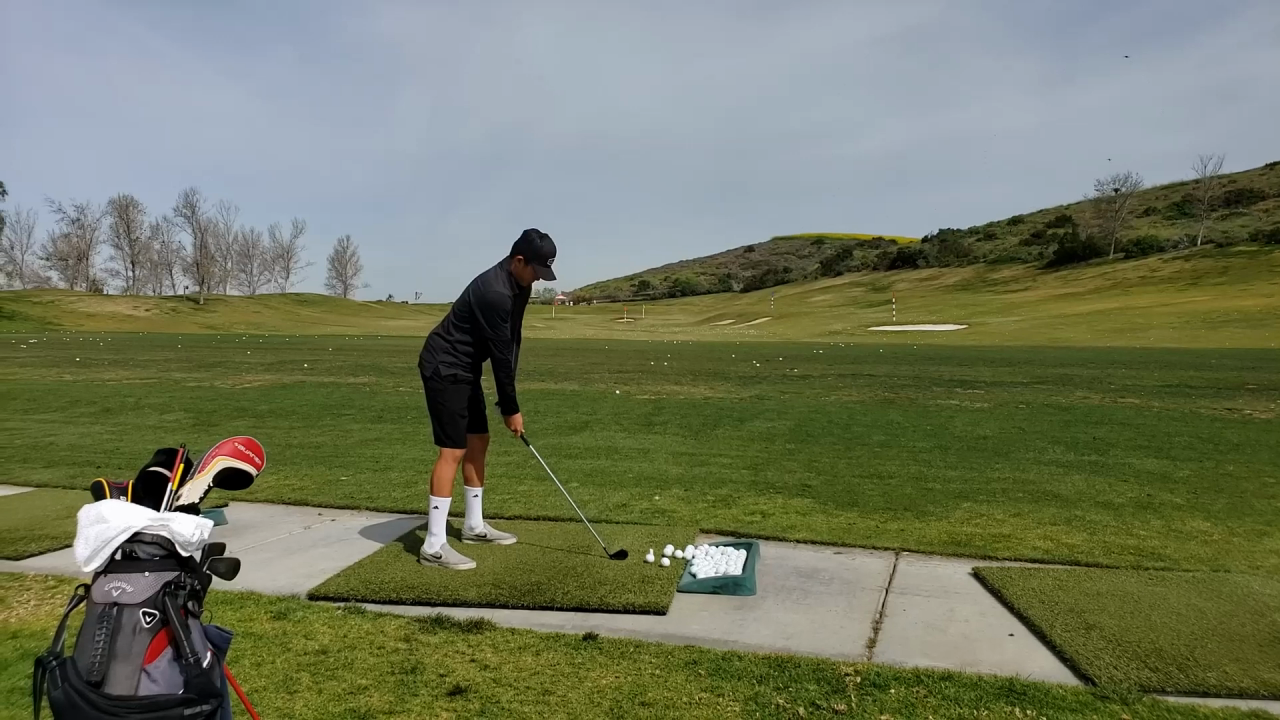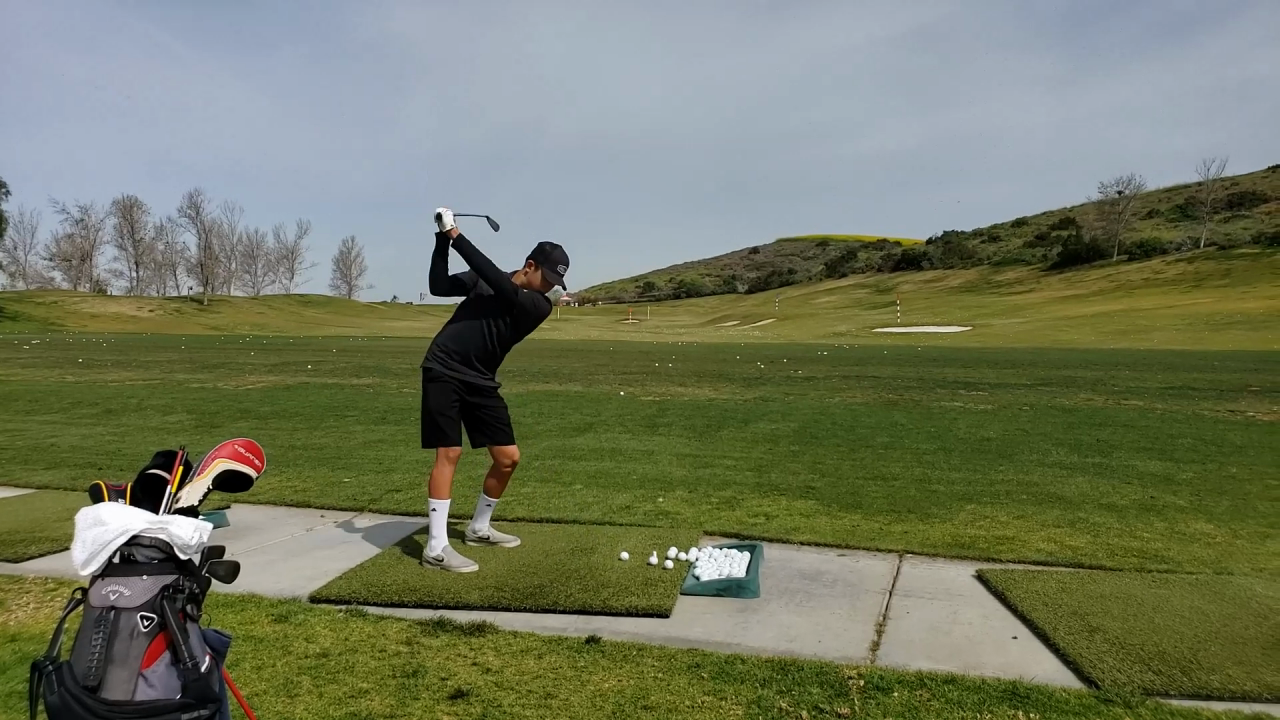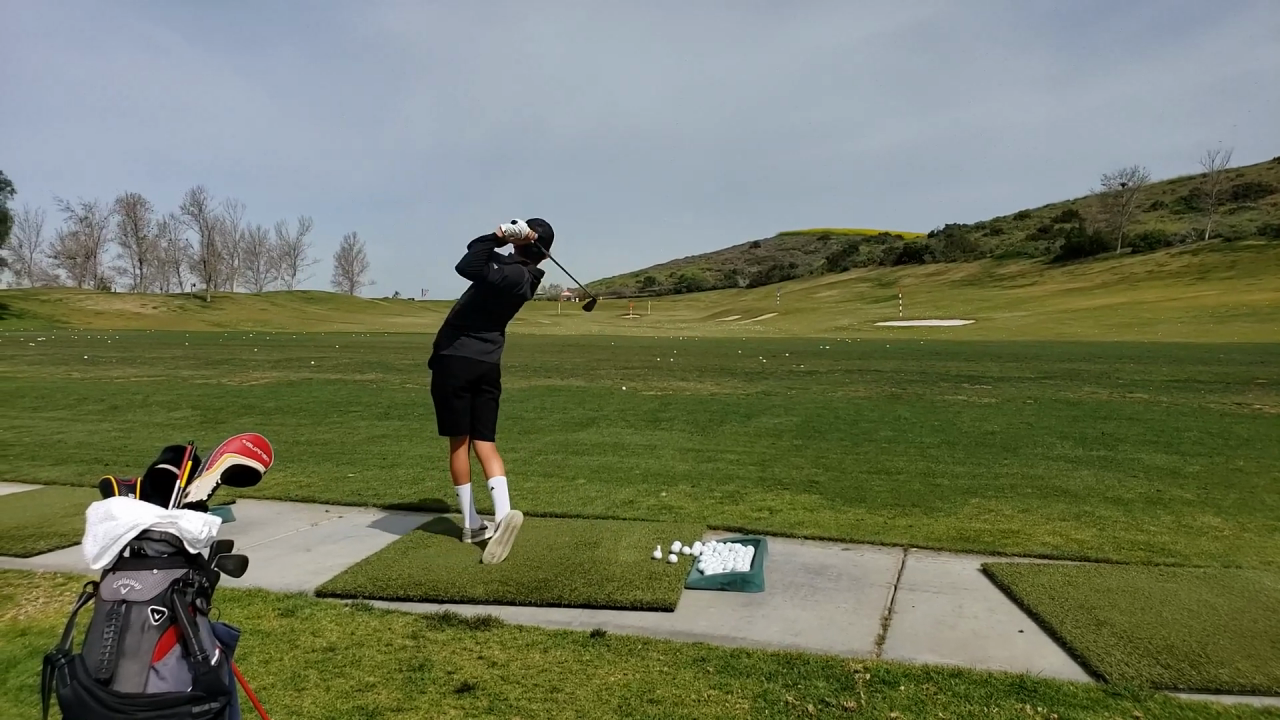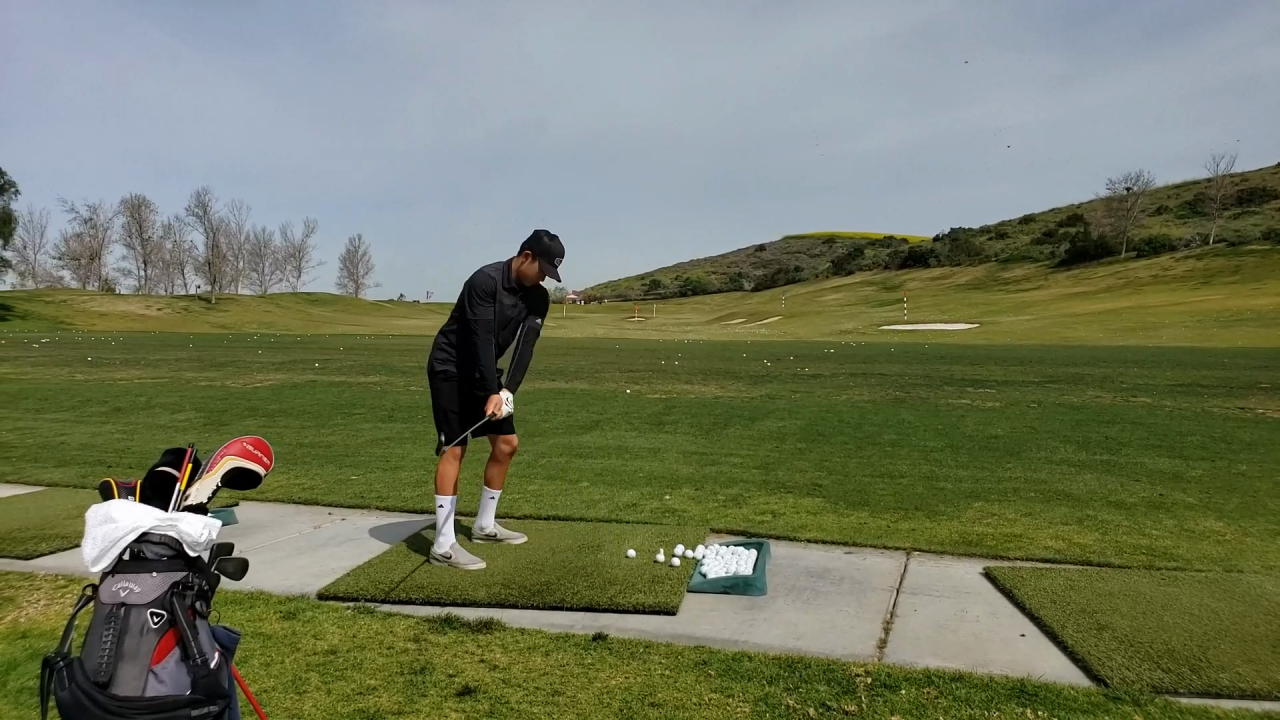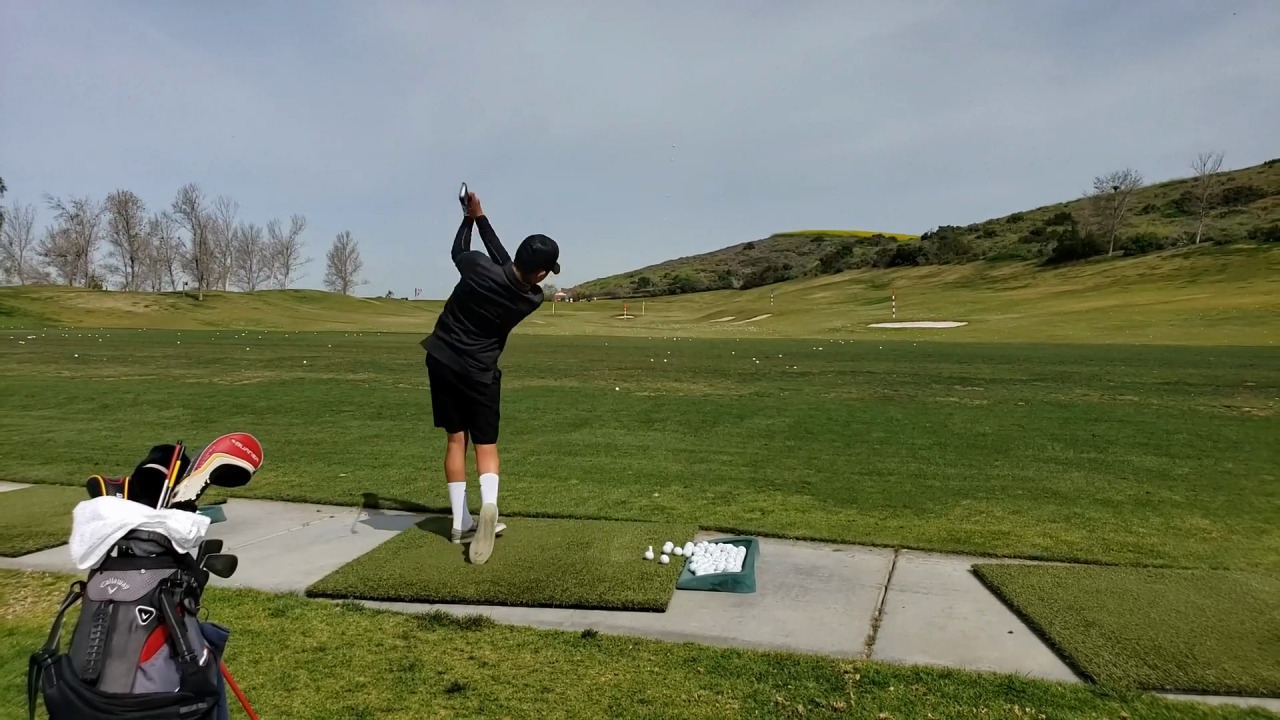
dt=1s
person 1, frame 1
left shoulder: (519, 286)
right shoulder: (495, 293)
left elbow: (513, 342)
right elbow: (500, 353)
left wrist: (506, 401)
right wrist: (511, 408)
left hip: (465, 368)
right hip: (444, 368)
left knee: (477, 443)
right knee: (452, 451)
left ankle: (474, 525)
right ankle: (434, 545)
person 1, frame 2
left shoulder: (539, 307)
right shoulder: (485, 277)
left elbow: (500, 286)
right elbow: (438, 287)
left wrist: (459, 237)
right wrist: (443, 240)
left hip: (480, 380)
right hip: (443, 371)
left knee: (507, 458)
right knee: (449, 451)
left ankle: (479, 527)
right ankle: (436, 547)
person 1, frame 3
left shoulder: (513, 274)
right shoulder: (526, 275)
left elbow: (466, 266)
right elbow: (479, 253)
left wrist: (501, 235)
right wrist: (504, 235)
left hip: (455, 359)
right hip: (487, 364)
left knee: (460, 442)
right knee: (484, 442)
left ankle: (472, 524)
right ankle: (503, 513)
person 1, frame 4
left shoulder: (538, 300)
right shoulder: (485, 280)
left elbow: (525, 347)
right elbow: (481, 337)
left wrist: (508, 391)
right wrist: (492, 391)
left hip: (485, 374)
right hip: (449, 368)
left knee: (507, 445)
right knee: (453, 449)
left ankle: (485, 525)
right ankle: (443, 544)
person 1, frame 5
left shoulder: (480, 272)
right shoulder: (533, 299)
left elbow: (459, 249)
left wrist: (472, 215)
right wrist: (482, 219)
left hip: (442, 359)
right hip: (479, 373)
left knee: (456, 439)
right knee: (485, 445)
left ankle: (461, 523)
right ankle: (487, 507)
